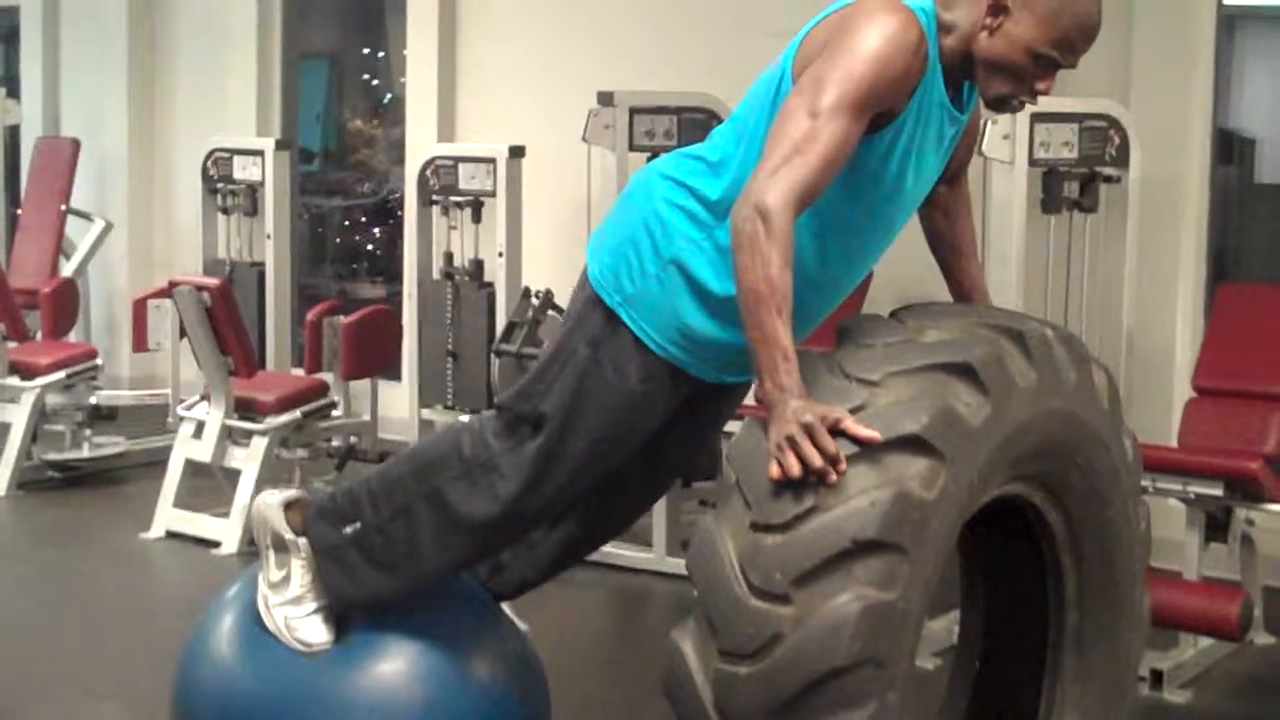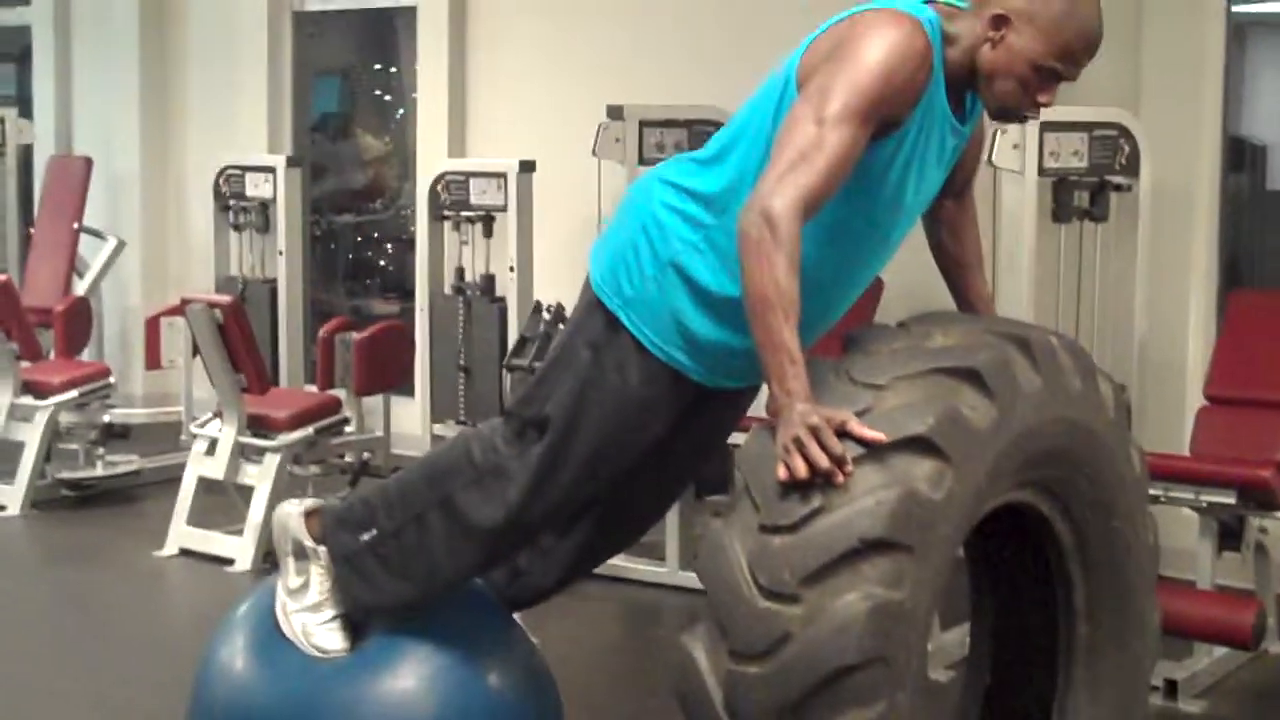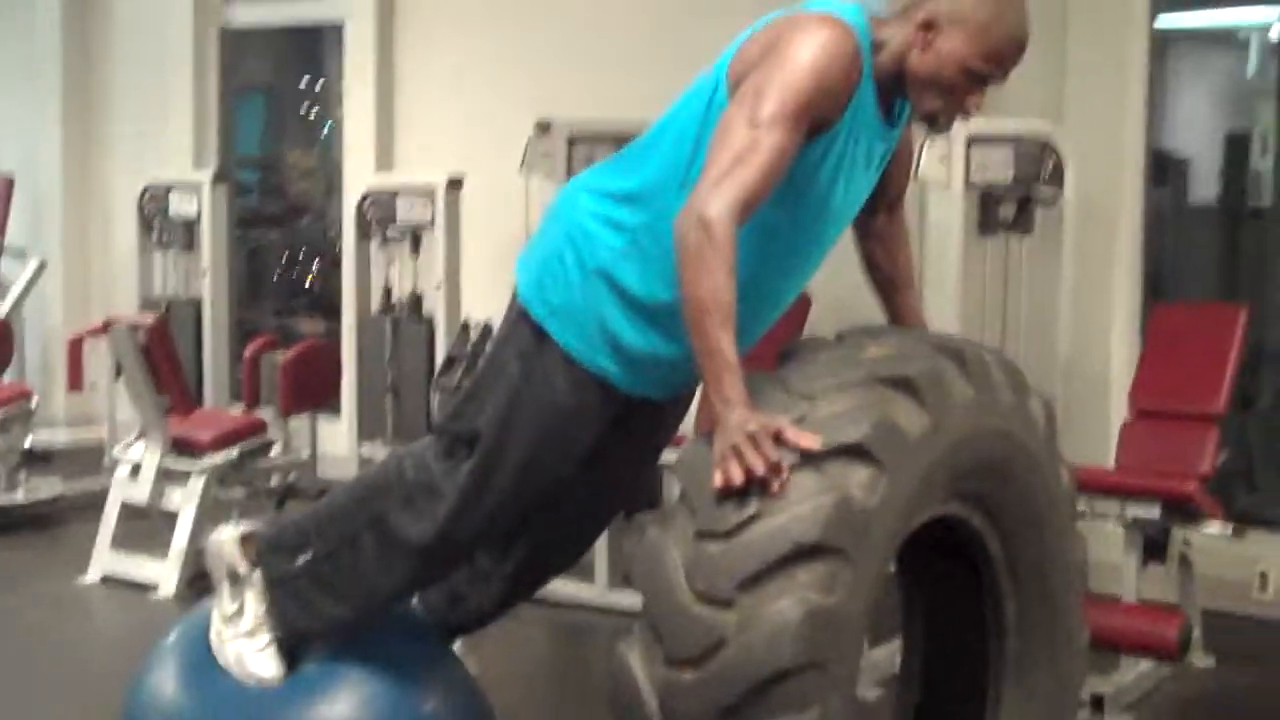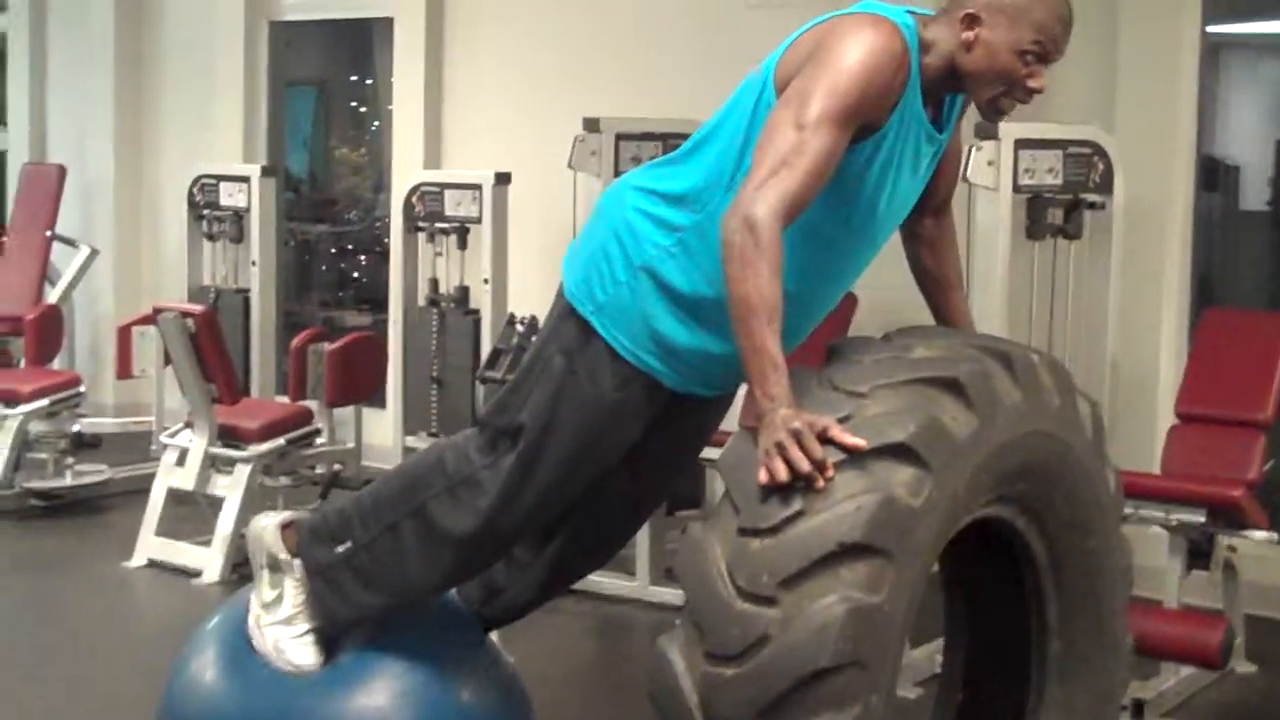
dt=1s
person 1, frame 1
left shoulder: (962, 88)
left elbow: (944, 191)
right elbow: (765, 206)
right wrist: (787, 398)
left hip: (730, 325)
right hip: (671, 279)
left knee: (610, 495)
right knee: (525, 461)
left ankle: (457, 581)
right ankle: (307, 531)
person 1, frame 2
left shoulder: (964, 94)
left elbow: (949, 203)
right elbow: (770, 213)
right wrist: (792, 401)
left hip: (734, 329)
right hip: (671, 283)
left knee: (621, 505)
right knee: (535, 466)
left ankle: (474, 591)
right ankle: (327, 538)
person 1, frame 3
left shoulder: (894, 102)
left elbow: (880, 218)
right elbow: (707, 219)
right wrist: (732, 410)
left hip: (665, 343)
right hip: (601, 298)
left knee: (559, 525)
right knee: (467, 483)
left ankle: (420, 618)
right ankle: (263, 563)
person 1, frame 4
left shoulder: (945, 100)
left elbow: (929, 217)
right elbow: (755, 217)
right wrist: (777, 406)
left hip: (712, 340)
right hip: (646, 291)
left knee: (599, 518)
right knee: (507, 476)
left ankle: (455, 606)
right ankle: (301, 549)
